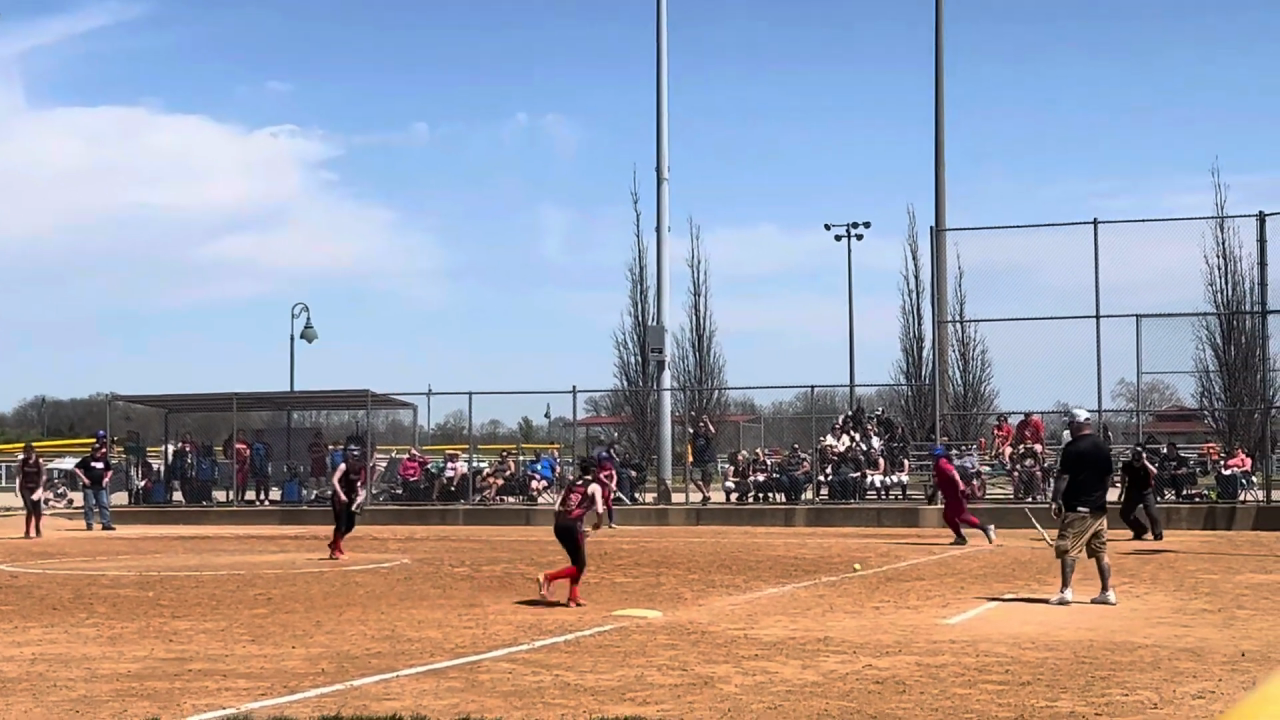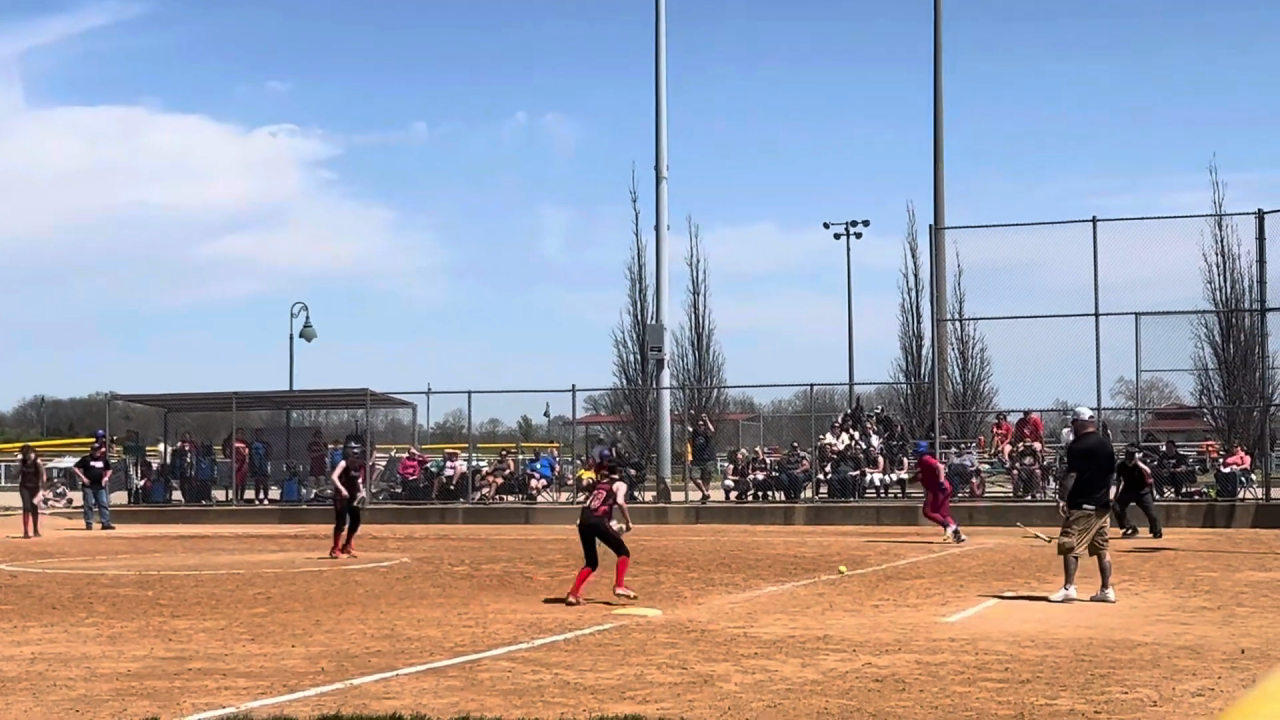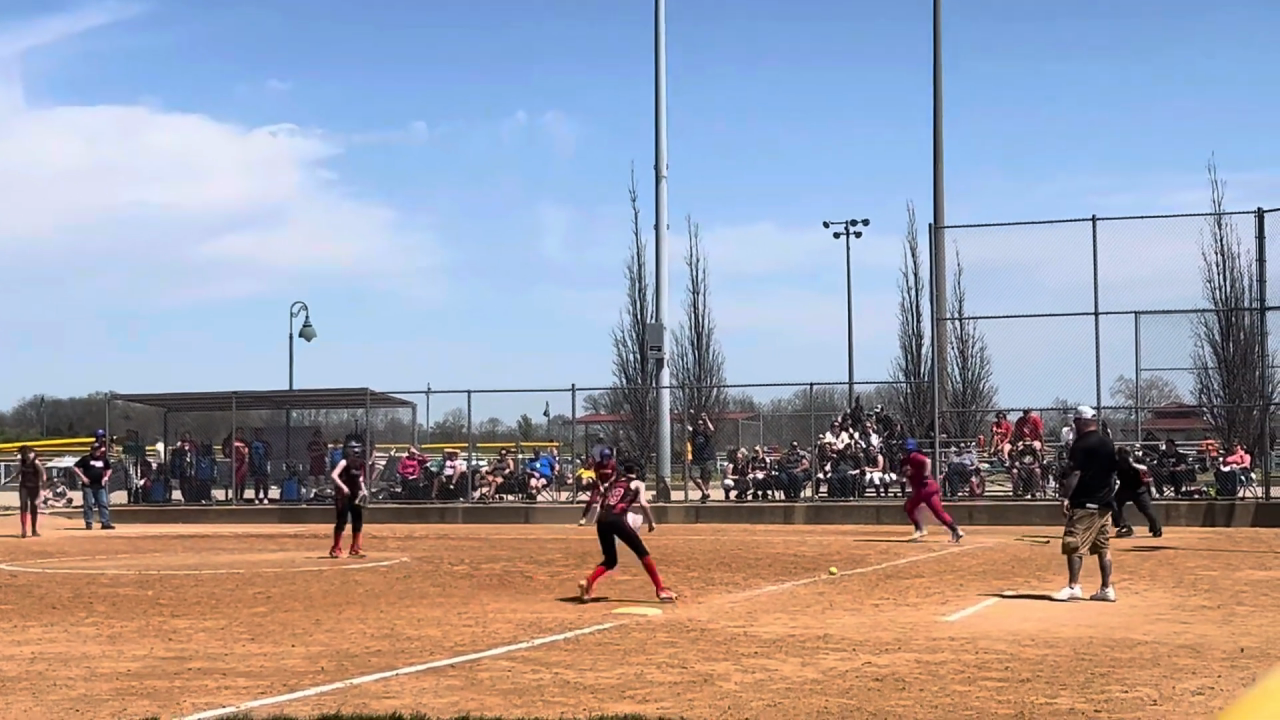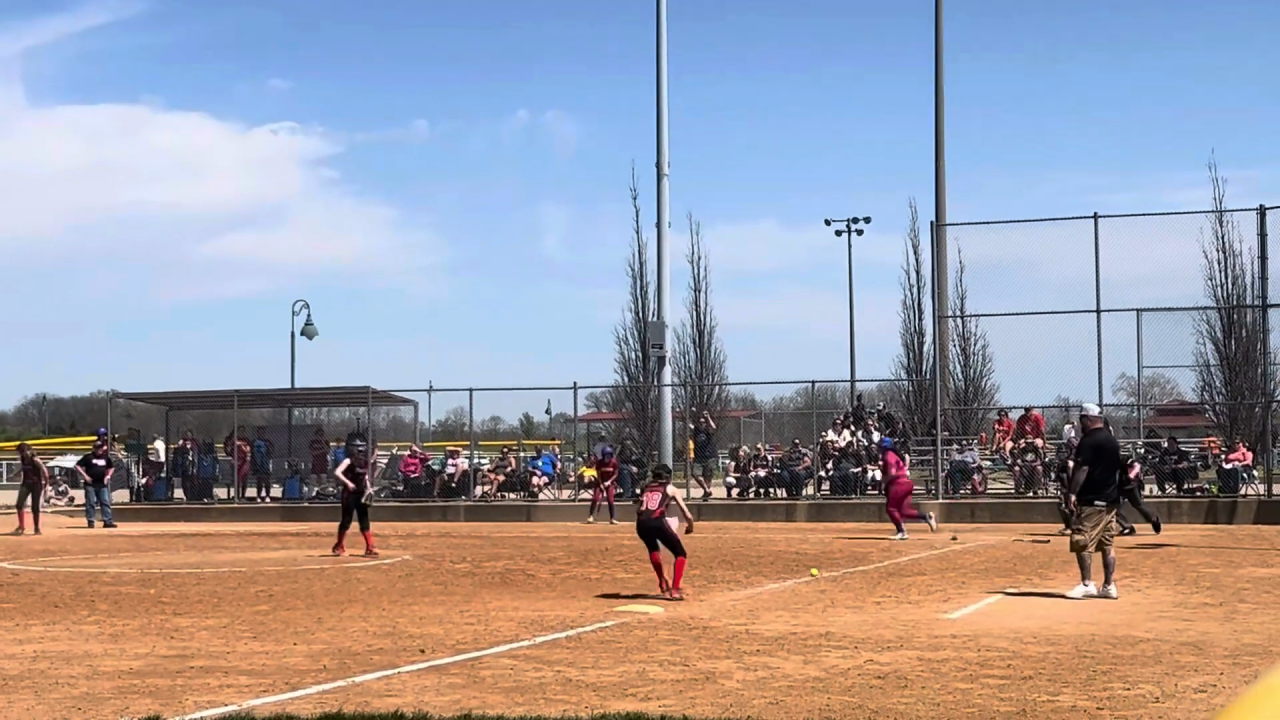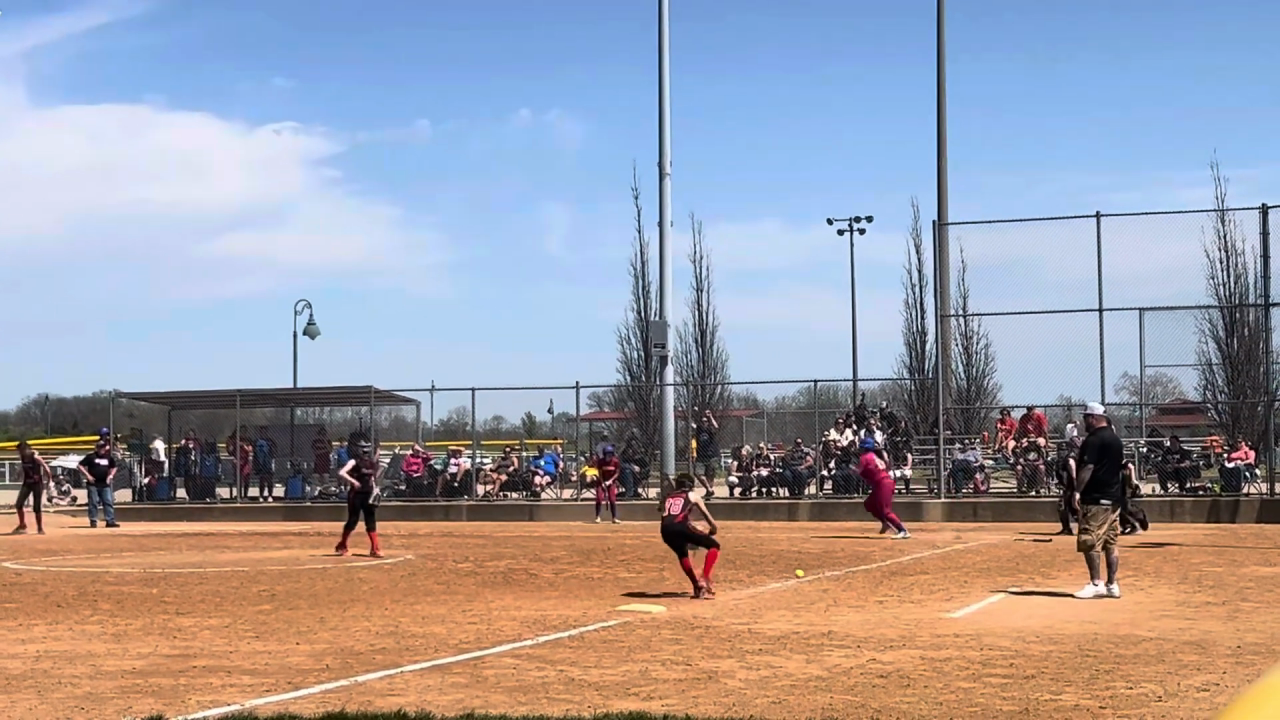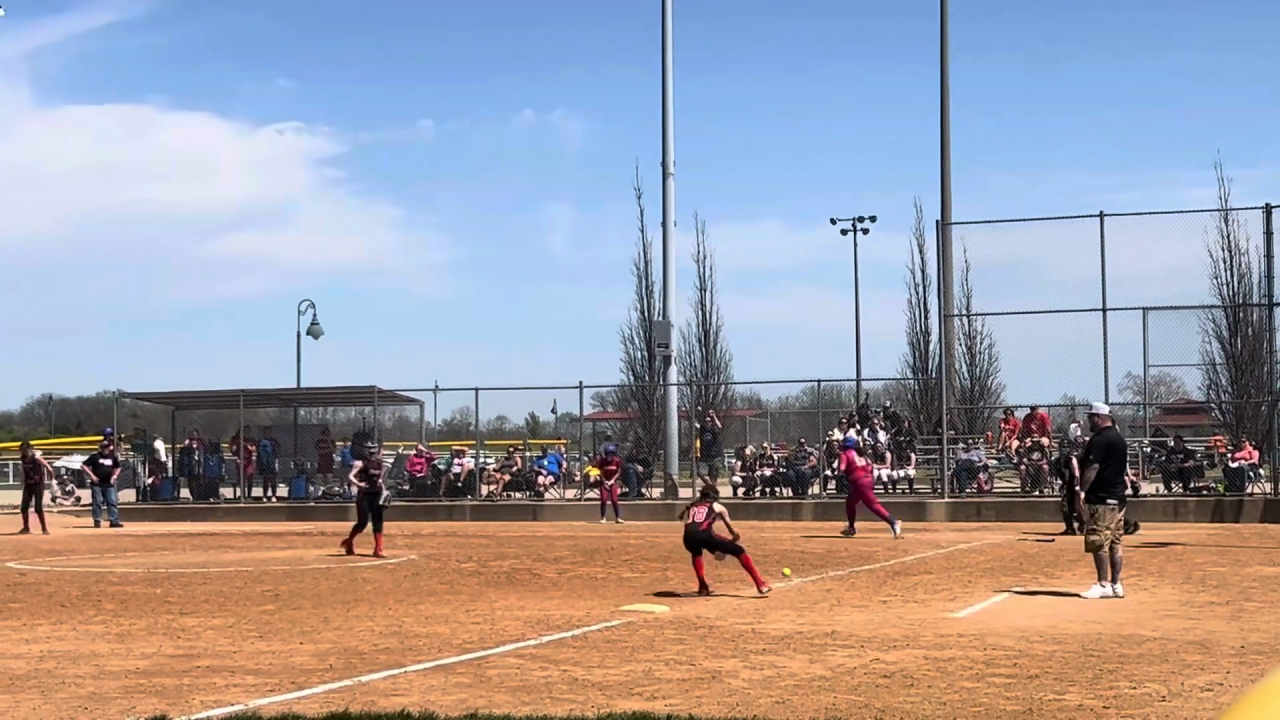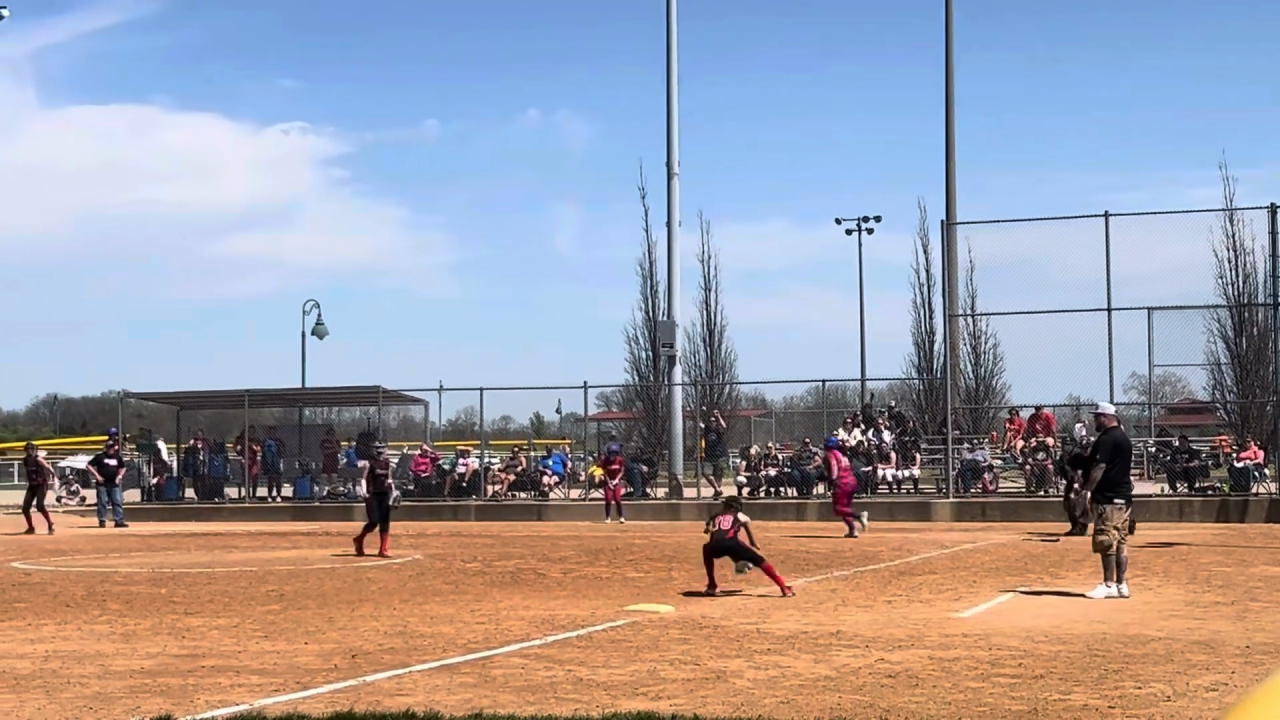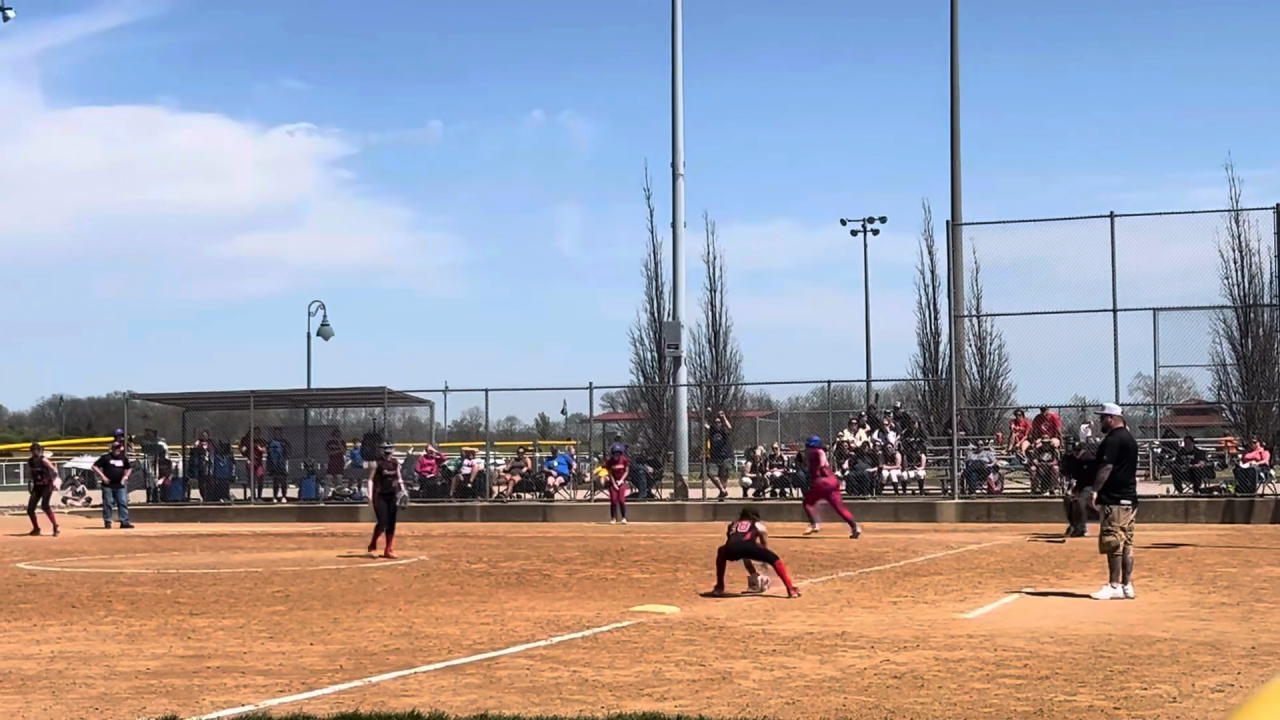
dt=0.1s
person 1, frame 1
left shoulder: (1073, 447)
right shoulder: (1104, 446)
left elbow: (1063, 477)
right elbow: (1108, 477)
left wrist: (1055, 500)
left hip: (1078, 507)
right hip: (1099, 507)
left knee: (1068, 549)
right knee: (1100, 550)
left ankle: (1066, 591)
right ankle: (1107, 592)
person 1, frame 2
left shoulder: (1079, 444)
right shoulder: (1107, 444)
left elbow: (1072, 475)
right elbow: (1111, 474)
left wrist: (1062, 498)
left hip: (1082, 504)
right hip: (1103, 505)
left knee: (1070, 545)
right knee: (1102, 548)
left ankle: (1068, 587)
right ankle: (1107, 590)
person 1, frame 3
left shoulder: (1082, 443)
right shoulder: (1108, 443)
left elbow: (1075, 473)
right elbow: (1112, 473)
left wrist: (1066, 496)
left hip: (1085, 503)
right hip: (1104, 503)
left knee: (1074, 545)
right knee: (1103, 547)
left ankle: (1073, 586)
right ankle: (1107, 589)
person 1, frame 4
left shoulder: (1089, 439)
right shoulder: (1112, 440)
left elbow: (1082, 469)
left wrist: (1072, 493)
left hip: (1091, 500)
right hip: (1110, 499)
left knee: (1082, 542)
right knee: (1107, 544)
left ankle: (1087, 584)
right ankle: (1109, 586)
person 1, frame 5
left shoulder: (1094, 438)
right shoulder: (1116, 439)
left elbow: (1087, 467)
left wrist: (1077, 491)
left hip: (1096, 499)
right hip: (1114, 498)
left knee: (1089, 541)
right knee: (1111, 543)
left ankle: (1096, 583)
right ankle: (1112, 585)
person 1, frame 6
left shoulder: (1100, 438)
right shoulder: (1119, 438)
left elbow: (1093, 467)
left wrist: (1082, 490)
left hip: (1101, 498)
right hip: (1117, 497)
left knee: (1098, 542)
right knee: (1115, 543)
left ankle: (1104, 585)
right ankle: (1116, 584)
person 1, frame 7
left shoulder: (1106, 437)
right shoulder: (1124, 438)
left elbow: (1099, 467)
left wrist: (1088, 490)
left hip: (1108, 498)
right hip: (1123, 497)
left knee: (1106, 542)
right knee: (1120, 543)
left ankle: (1109, 585)
right ankle: (1121, 584)
person 1, frame 8
left shoulder: (1113, 438)
right shoulder: (1129, 438)
left elbow: (1106, 467)
left wrist: (1094, 490)
left hip: (1114, 499)
right hip: (1128, 497)
left knee: (1113, 543)
right knee: (1126, 544)
left ankle: (1114, 586)
right ankle: (1126, 586)
